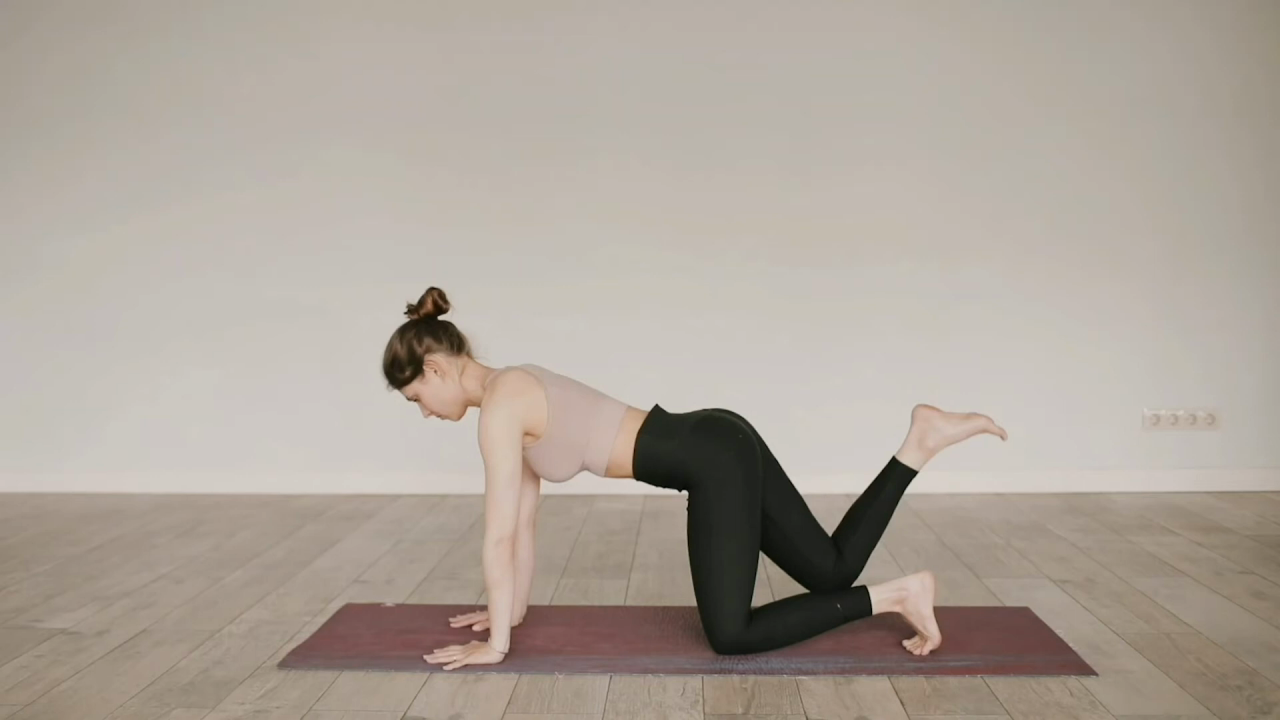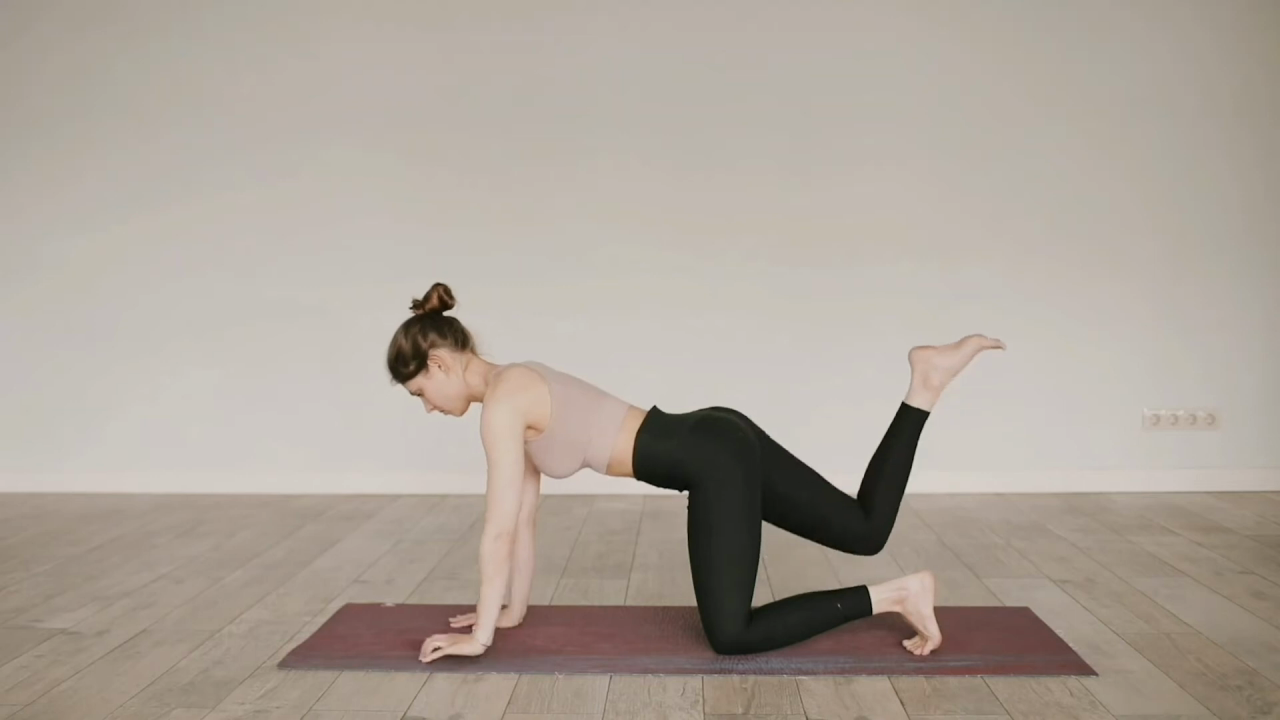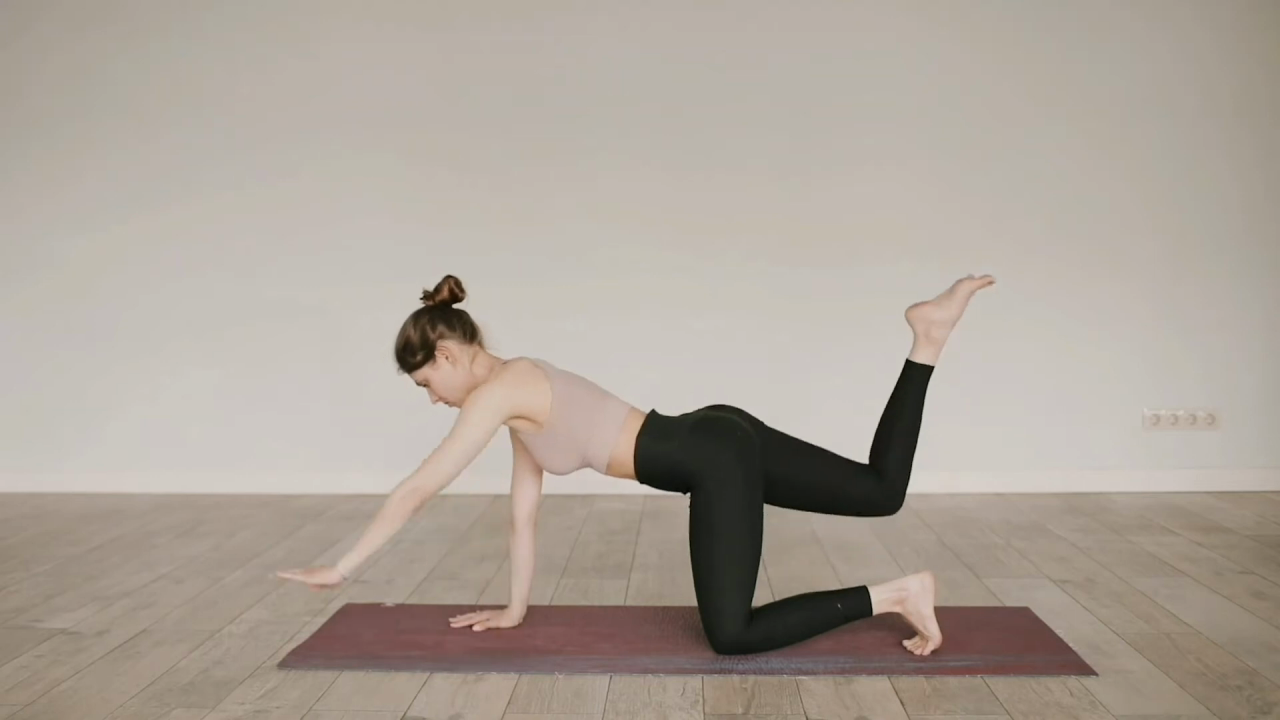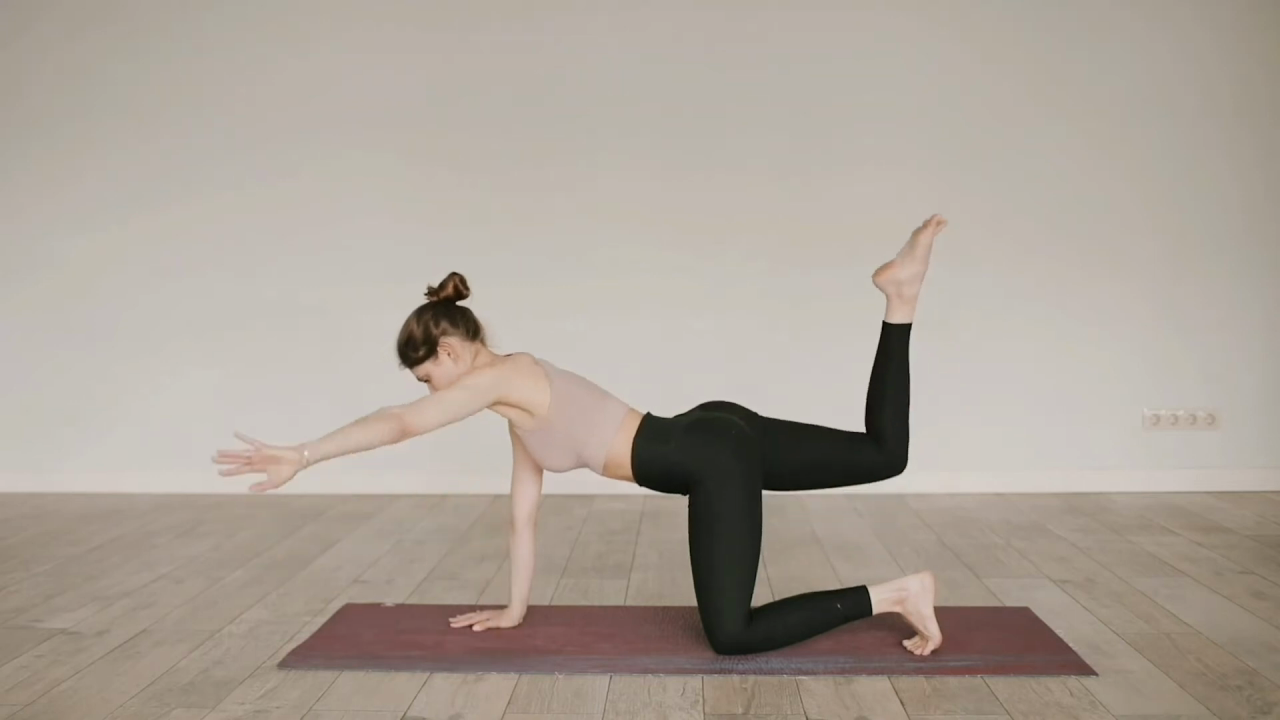
dt=0.3s
person 1, frame 1
left shoulder: (497, 407)
right shoulder: (513, 394)
left elbow: (498, 536)
right elbow: (523, 518)
left wrist: (495, 643)
right wrist: (512, 609)
left hip: (715, 460)
right hip: (719, 445)
left knee: (731, 634)
right knee: (831, 572)
left ankle: (894, 594)
right ankle: (921, 440)
person 1, frame 2
left shoulder: (500, 401)
right shoulder: (515, 392)
left elbow: (499, 531)
right elbow: (524, 517)
left wrist: (481, 634)
right wrist: (514, 608)
left hip: (715, 461)
right hip: (721, 444)
left knee: (730, 635)
right knee: (865, 530)
left ankle: (892, 596)
right ankle: (922, 385)
person 1, frame 3
left shoulder: (500, 390)
right shoulder: (523, 394)
left elbow: (426, 482)
right elbow: (524, 513)
left wrist: (344, 565)
right wrist: (516, 608)
left hip: (715, 461)
right hip: (720, 445)
left knee: (732, 635)
right knee: (881, 492)
left ankle: (890, 597)
right ankle: (925, 337)
person 1, frame 4
left shoulder: (501, 376)
right shoulder: (517, 395)
left elbow: (406, 420)
right elbow: (524, 513)
left wrist: (301, 455)
right wrist: (514, 608)
left hip: (714, 460)
right hip: (717, 440)
left knee: (730, 635)
right knee: (883, 455)
left ankle: (890, 596)
right ankle: (899, 296)
